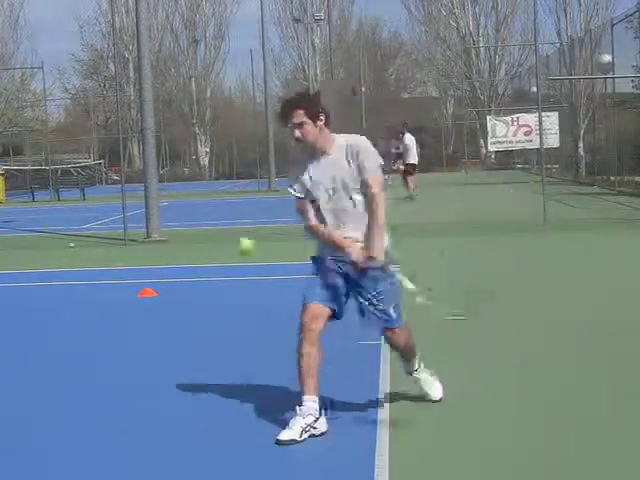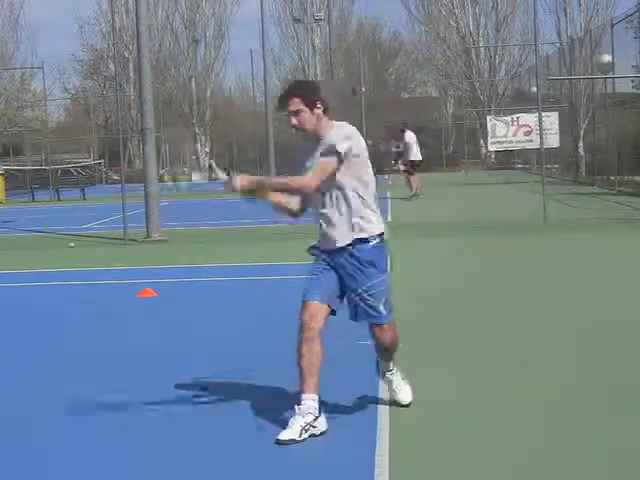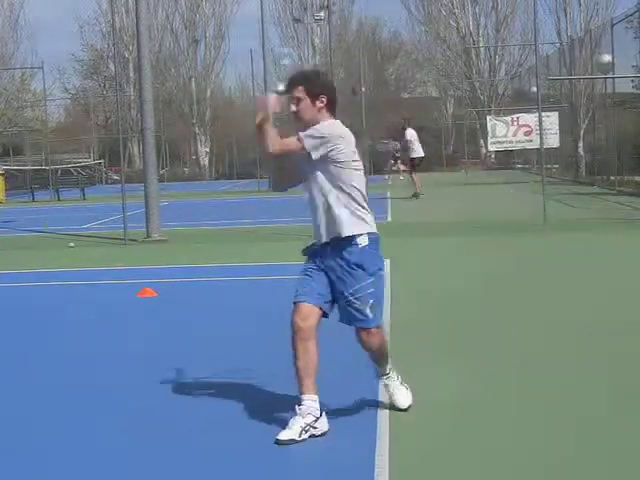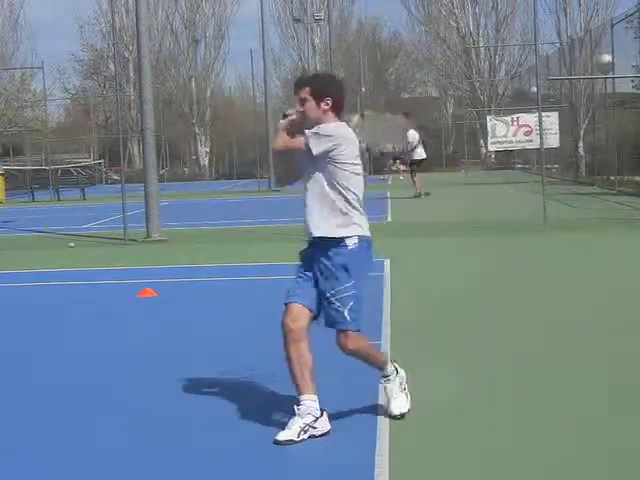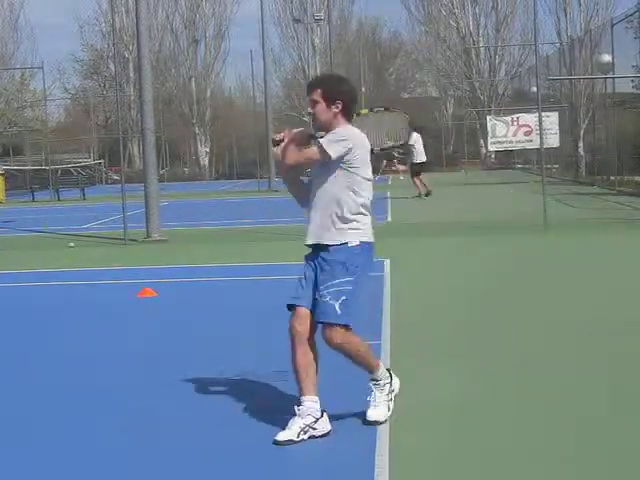
dt=0.1s
person 1, frame 1
left shoulder: (358, 146)
right shoulder: (301, 170)
left elbow: (376, 200)
right elbow: (312, 224)
left wrist: (375, 246)
right wrist: (345, 246)
left hip: (371, 259)
right hip: (331, 259)
left knee: (396, 335)
right knee: (310, 324)
left ankle: (416, 370)
right ankle: (310, 412)
person 1, frame 2
left shoulder: (344, 134)
right shoulder: (309, 150)
left elbow: (311, 183)
right elbow: (298, 206)
left wrist: (255, 183)
right wrist: (261, 192)
left hip: (365, 245)
right hip: (329, 250)
left knee: (383, 331)
right knee: (310, 323)
left ankle: (389, 371)
right ankle: (310, 412)
person 1, frame 3
left shoulder: (329, 132)
right shoulder: (312, 144)
left elbow: (274, 149)
right elbow: (292, 176)
left wrist: (266, 120)
right wrist: (263, 122)
left hip: (356, 246)
right hip: (322, 249)
left knee: (368, 335)
right knee: (301, 323)
left ankle: (388, 375)
right ankle: (310, 412)
person 1, frame 4
left shoulder: (334, 133)
right shoulder: (319, 142)
left elbow: (280, 144)
left wrist: (289, 125)
right wrist: (294, 123)
left hip: (346, 248)
right hip: (317, 248)
left knee: (348, 340)
right knee: (293, 324)
left ankle: (390, 373)
right ankle: (310, 412)
person 1, frame 5
left shoulder: (348, 138)
right shoulder: (322, 147)
left elbow: (290, 157)
right elbow: (304, 196)
left wrist: (286, 144)
right wrist: (288, 157)
left hip: (348, 249)
right hip: (322, 249)
left knee: (335, 333)
right knee: (299, 327)
left ankle: (382, 379)
right ankle: (311, 413)
